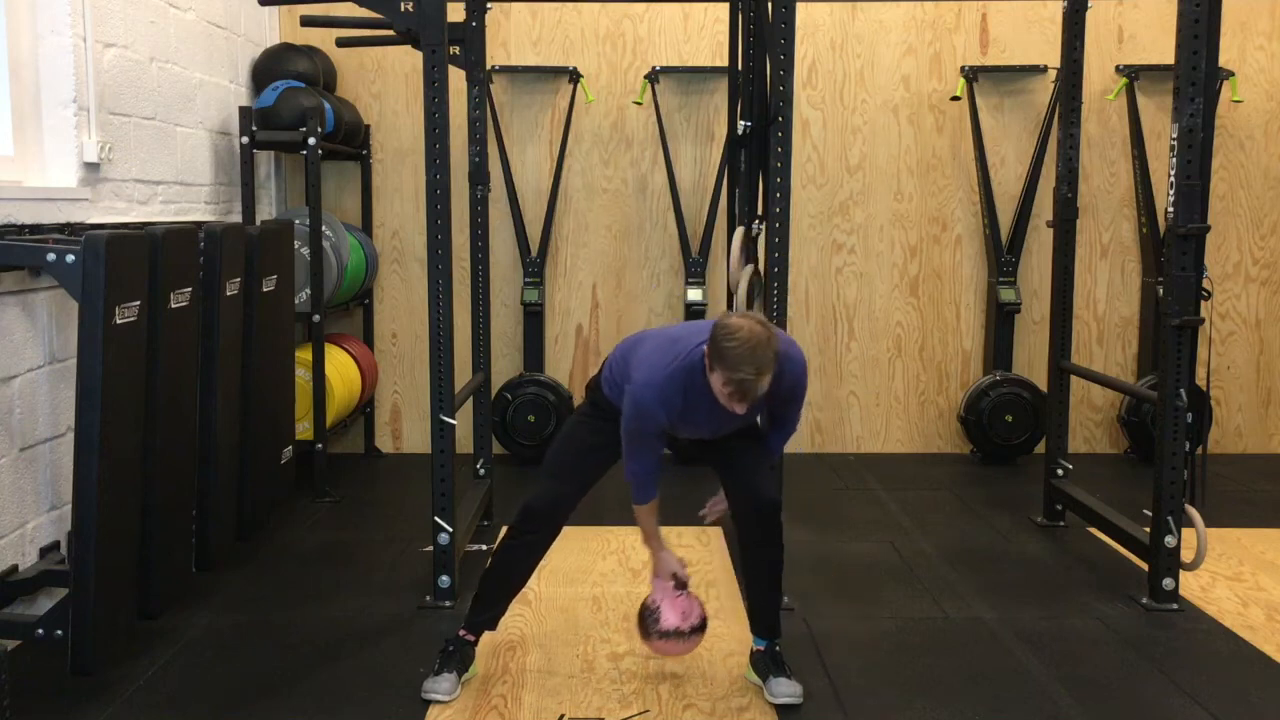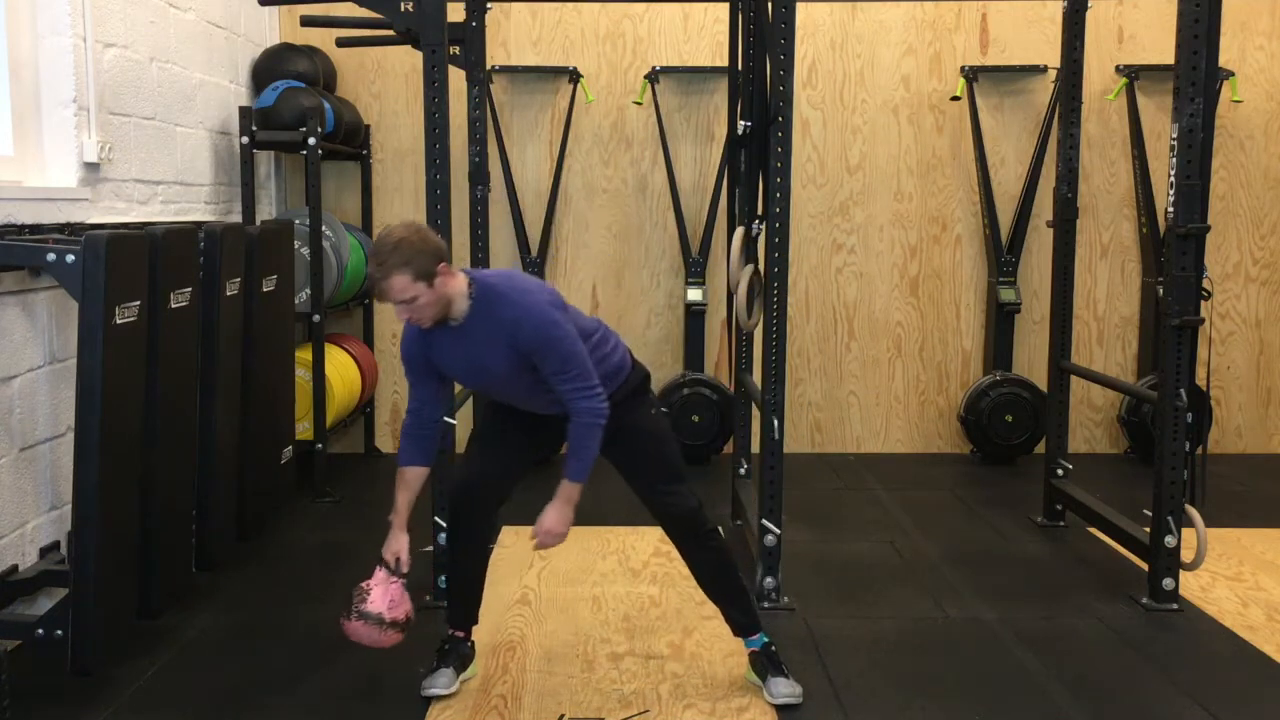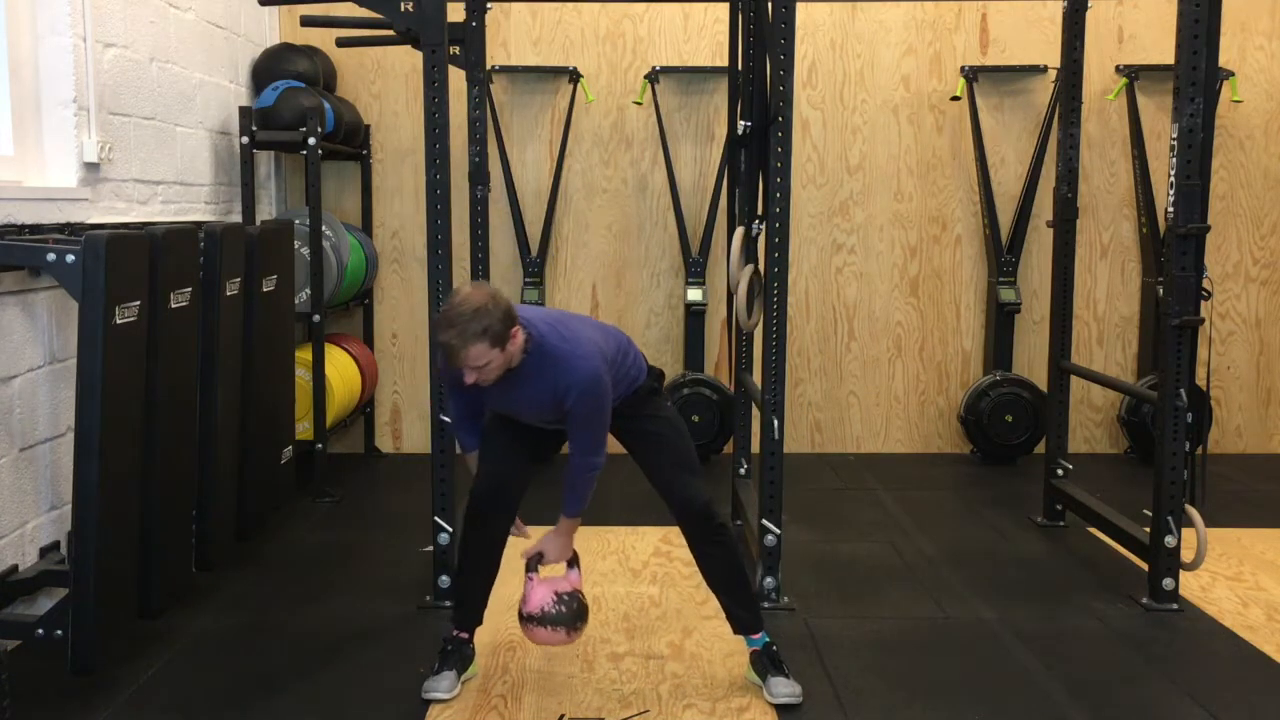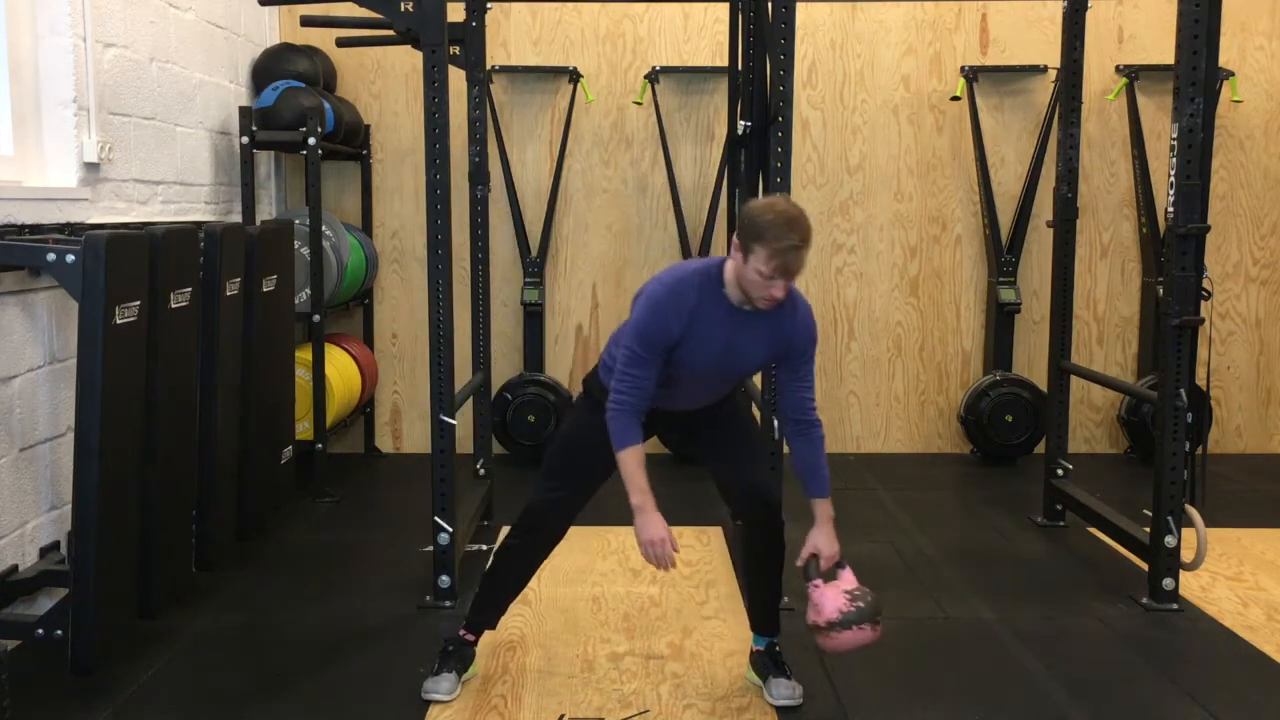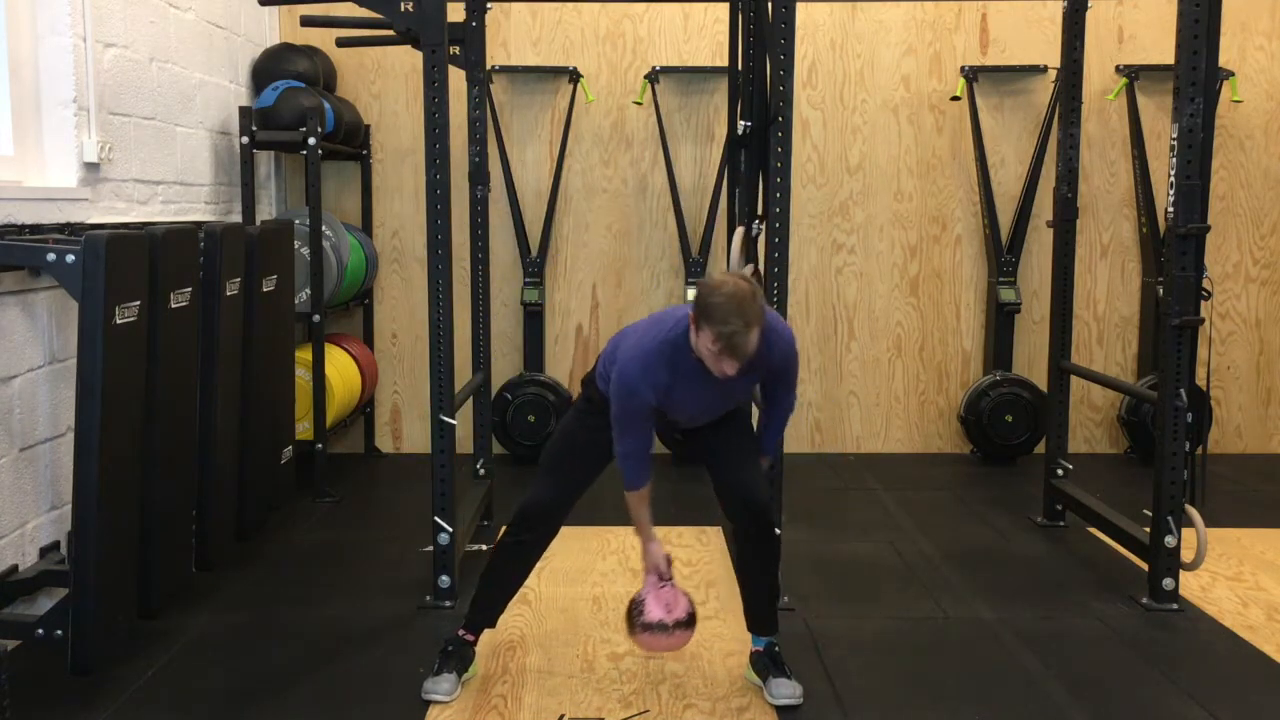
dt=1s
person 1, frame 1
left shoulder: (788, 365)
right shoulder: (657, 382)
left elbow: (781, 425)
right elbow: (641, 474)
left wrist: (738, 484)
right wrist: (658, 551)
right hip: (620, 400)
left knee: (761, 507)
right knee: (544, 509)
left ankle: (766, 650)
right ankle: (464, 642)
person 1, frame 2
left shoulder: (523, 306)
right shoulder: (420, 337)
left elbow: (589, 404)
right elbow: (421, 428)
left wrist: (565, 503)
right wrist: (399, 526)
left hip: (612, 397)
right hip: (524, 407)
left knee: (679, 513)
right knee: (468, 498)
left ankle: (758, 645)
right ankle: (458, 641)
person 1, frame 3
left shoulder: (576, 363)
right shoulder: (465, 357)
left elbow: (587, 458)
right elbow: (467, 423)
left wrist: (564, 532)
right wrist: (498, 497)
left hip: (628, 395)
left knee: (694, 507)
right knee: (487, 501)
left ankle: (760, 647)
right ankle: (460, 641)
person 1, frame 4
left shoulder: (794, 318)
right shoulder: (670, 296)
left elbow: (800, 419)
right elbow: (624, 407)
left wrist: (824, 521)
right wrist: (644, 511)
left hip: (710, 405)
right hip: (627, 399)
left knee: (762, 505)
right knee: (548, 511)
left ankle: (765, 650)
right ankle: (466, 641)
person 1, frame 5
left shoulder: (776, 340)
right shoulder: (642, 358)
left elbow: (779, 409)
right elbow: (632, 458)
left wrist: (753, 469)
right wrist: (647, 538)
right hip: (613, 396)
left knee: (753, 508)
right knee: (543, 506)
left ankle: (764, 650)
right ankle: (465, 642)
